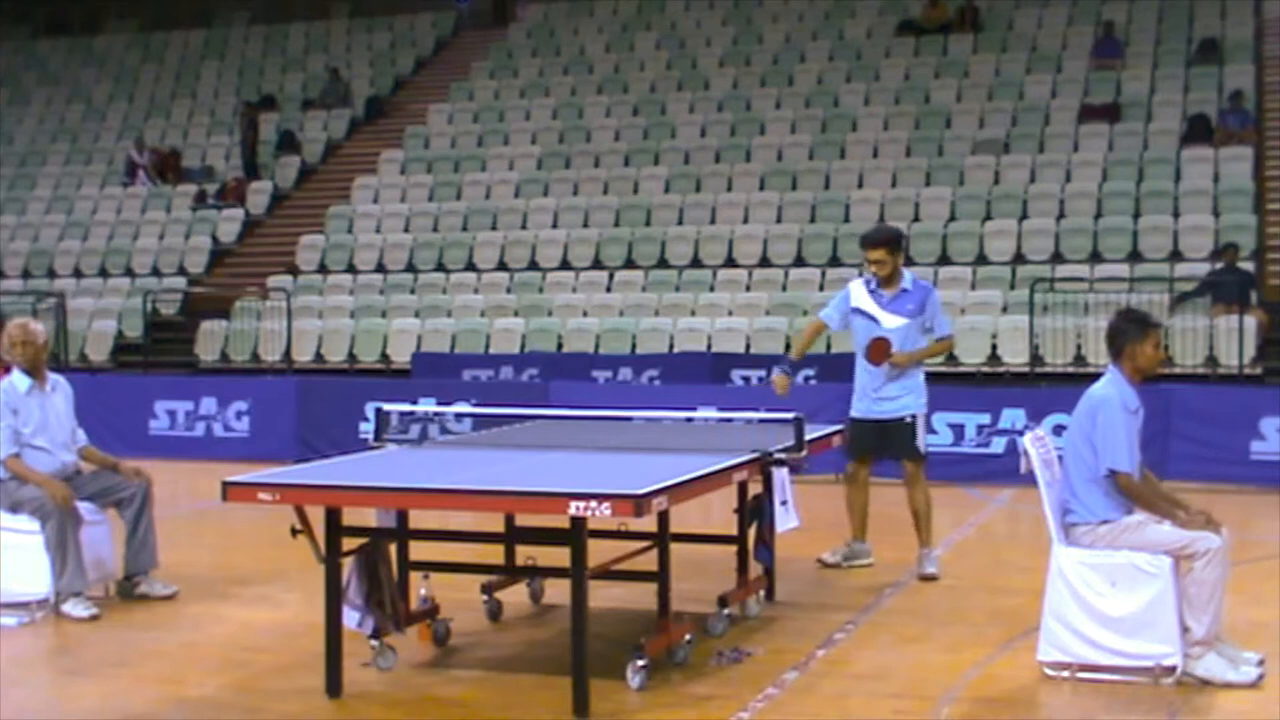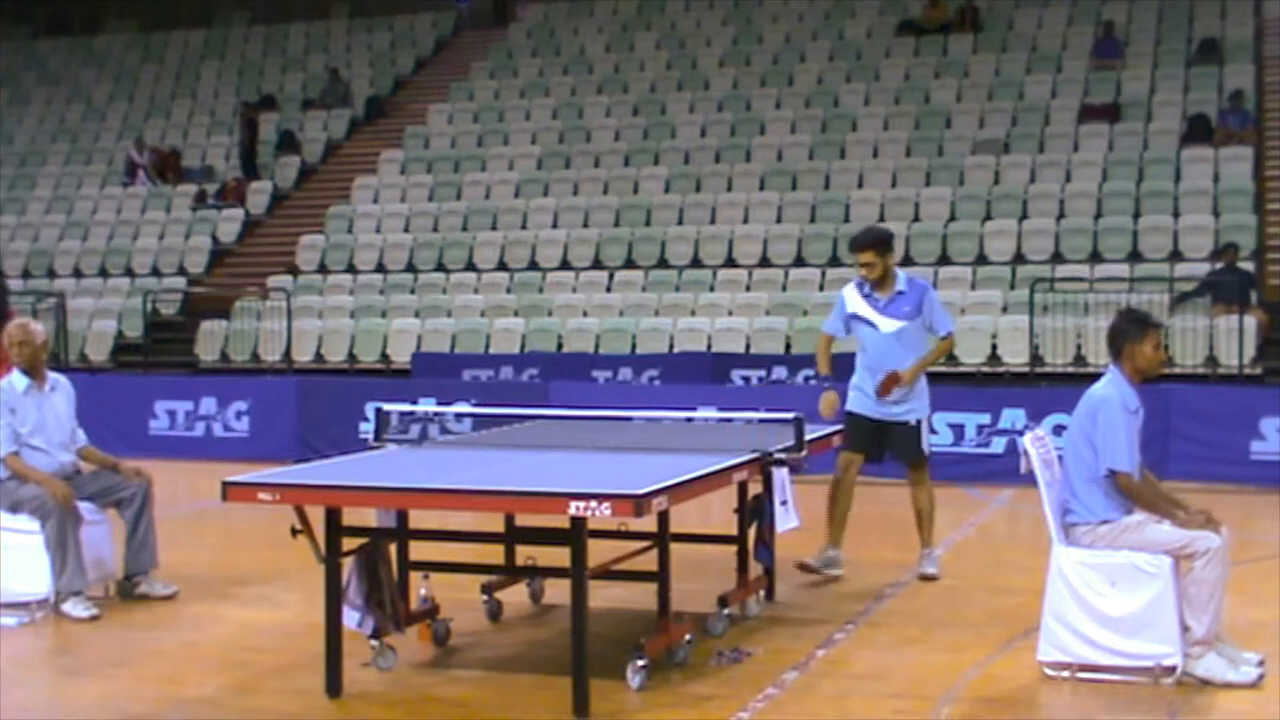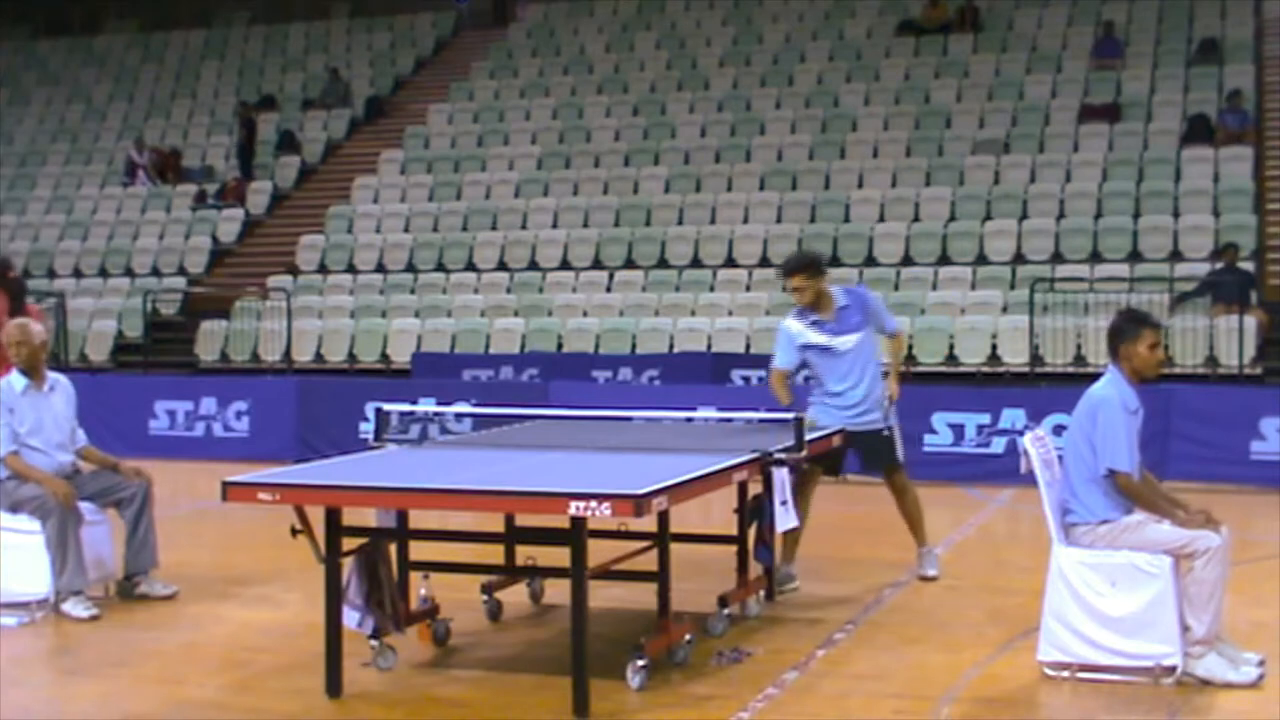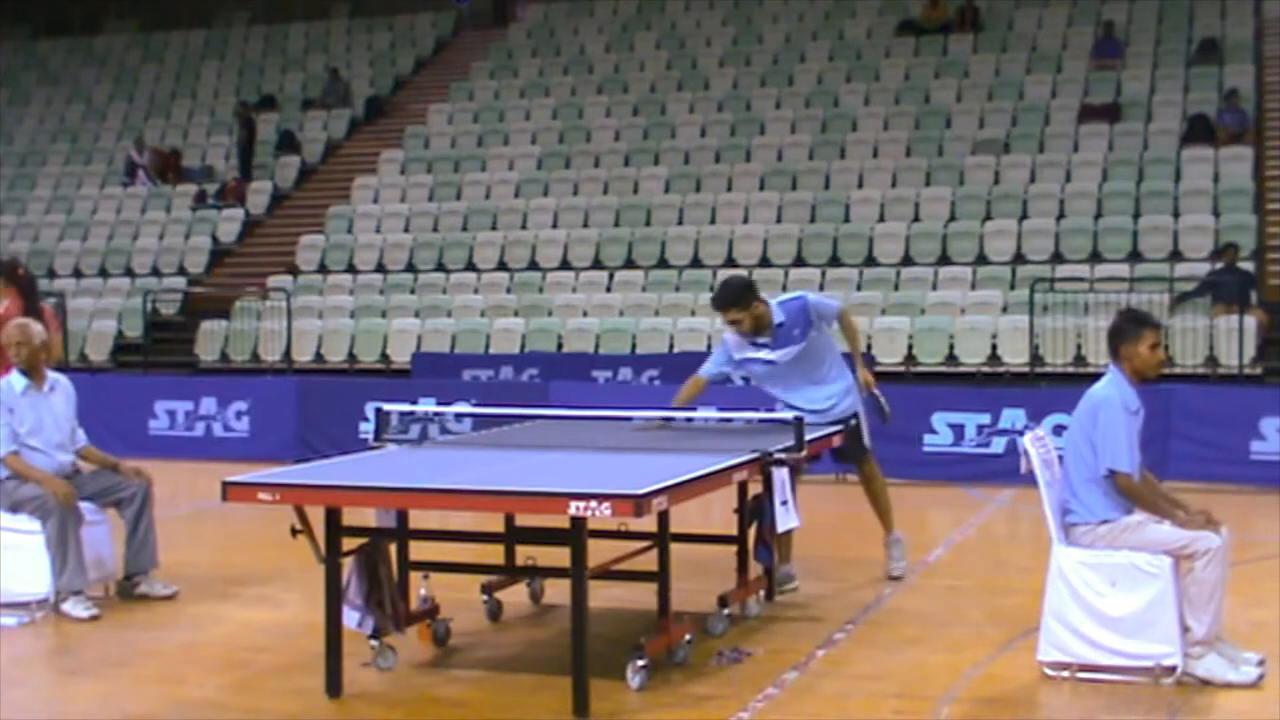
dt=0.3s
person 1, frame 1
left shoulder: (1122, 397)
right shoulder: (1109, 400)
left elbow: (1138, 472)
right elbow: (1125, 481)
left wrist: (1185, 509)
right wrist: (1180, 518)
left hip: (1116, 513)
right hip: (1099, 524)
left knee: (1215, 533)
right knee: (1206, 543)
left ankle: (1206, 638)
right ankle: (1197, 652)
person 1, frame 2
left shoulder: (1124, 397)
right shoulder: (1110, 400)
left elbow: (1137, 473)
right elbow: (1125, 481)
left wrist: (1184, 509)
right wrist: (1180, 518)
left hip: (1117, 514)
right hip: (1099, 524)
left knee: (1215, 534)
right knee: (1205, 544)
left ankle: (1207, 638)
right ankle: (1197, 652)
person 1, frame 3
left shoulder: (1123, 396)
right shoulder: (1109, 399)
left elbow: (1137, 472)
right elbow: (1124, 481)
left wrist: (1184, 509)
right wrist: (1179, 518)
left hip: (1116, 513)
right hip: (1099, 523)
left knee: (1215, 532)
right knee: (1206, 543)
left ankle: (1206, 638)
right ankle: (1198, 651)
person 1, frame 4
left shoulder: (1124, 397)
right shoulder: (1109, 400)
left elbow: (1137, 472)
right elbow: (1124, 481)
left wrist: (1184, 509)
right wrist: (1179, 519)
left hip: (1117, 514)
right hip: (1098, 524)
left knee: (1215, 533)
right knee: (1206, 543)
left ankle: (1207, 638)
right ankle: (1197, 651)
person 2, frame 1
left shoulder: (924, 294)
right shoulder: (855, 291)
left elbow: (945, 341)
right elbow: (819, 325)
left wrist: (912, 356)
right wrist: (788, 365)
left hip: (905, 402)
right hip: (864, 403)
left knee: (913, 473)
right knee: (855, 472)
left ankle: (926, 552)
right ankle: (859, 546)
person 2, frame 2
left shoulder: (920, 293)
right shoulder: (849, 296)
left elbow: (946, 340)
right elbow: (826, 339)
left wrist: (914, 371)
right wrist: (828, 384)
left hip: (907, 405)
right hip: (861, 403)
left knee: (918, 475)
right knee: (845, 470)
left ankle: (927, 553)
right ankle: (831, 554)
person 2, frame 3
left shoulder: (861, 300)
right shoulder: (792, 326)
left elbow: (895, 334)
right elbow: (778, 376)
left wrist: (892, 378)
right wrist: (791, 409)
left hip: (874, 412)
right hip: (826, 416)
left knee: (898, 481)
right knee: (804, 482)
left ankle: (925, 552)
right ankle: (786, 567)
person 2, frame 4
left shoulder: (802, 307)
right shoulder: (733, 344)
left elbow: (844, 318)
right elbow: (701, 379)
left wrist: (860, 366)
left hip: (841, 404)
right hip: (795, 415)
left knee: (867, 469)
left ankle: (892, 539)
right ankle: (785, 566)
person 3, frame 1
left shoulder: (61, 386)
left wrist: (117, 465)
right wrist: (46, 482)
left hip: (70, 477)
left knee: (135, 485)
right knee: (59, 506)
left ankle: (136, 577)
right ankle: (69, 594)
person 3, frame 2
left shoulder: (63, 386)
left wrist: (118, 465)
right wrist: (46, 481)
left hip: (70, 476)
left knee: (135, 486)
right knee: (59, 505)
left ankle: (136, 576)
right ankle: (69, 594)
person 3, frame 3
left shoulder: (63, 386)
left wrist: (118, 464)
right wrist: (48, 480)
left hip: (69, 475)
left knee: (135, 485)
right knee: (60, 504)
left ankle: (135, 577)
right ankle: (69, 594)
person 3, frame 4
left shoulder: (63, 386)
left wrist: (118, 465)
right wrist: (47, 480)
left hip: (69, 476)
left knee: (136, 486)
right knee: (60, 504)
left ankle: (136, 576)
right ankle: (68, 594)
